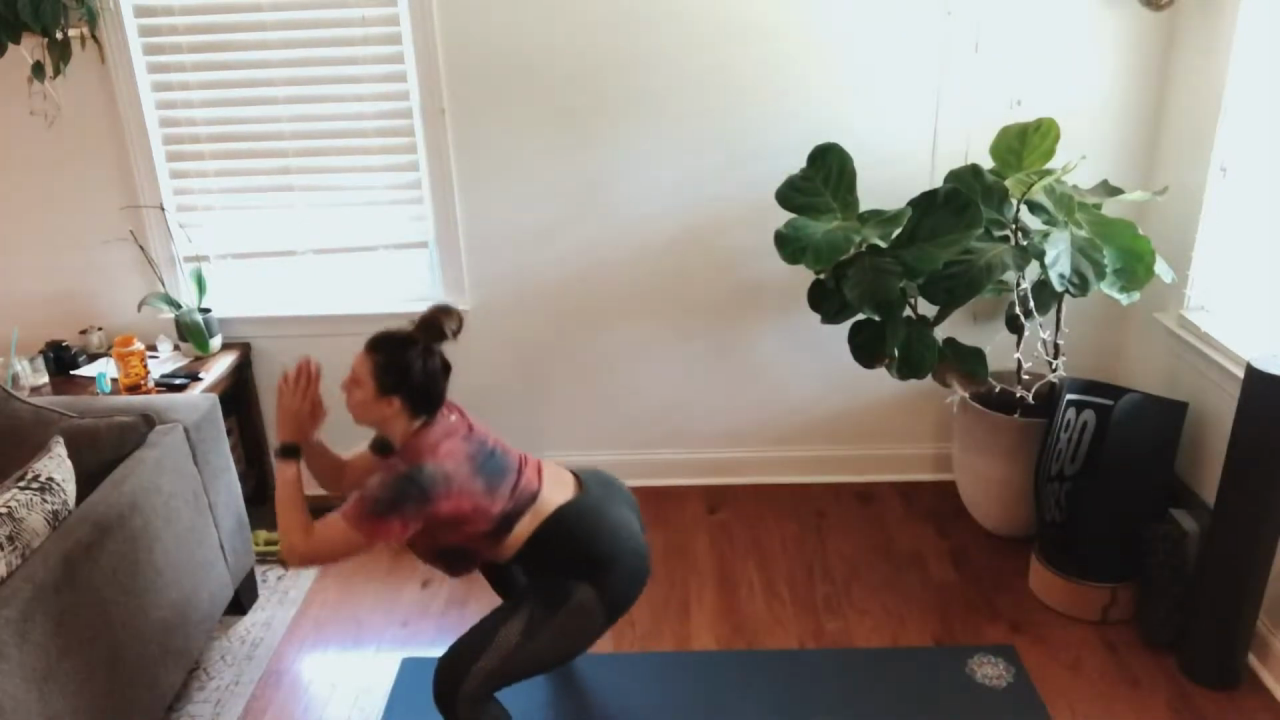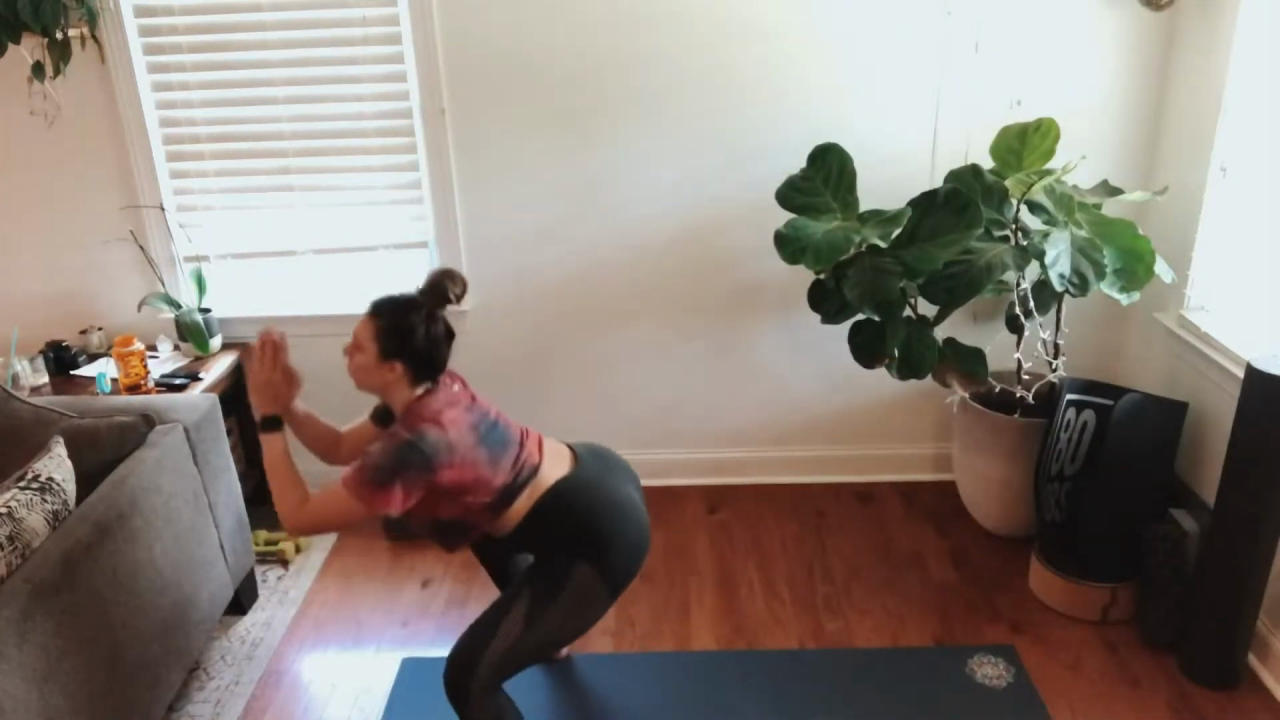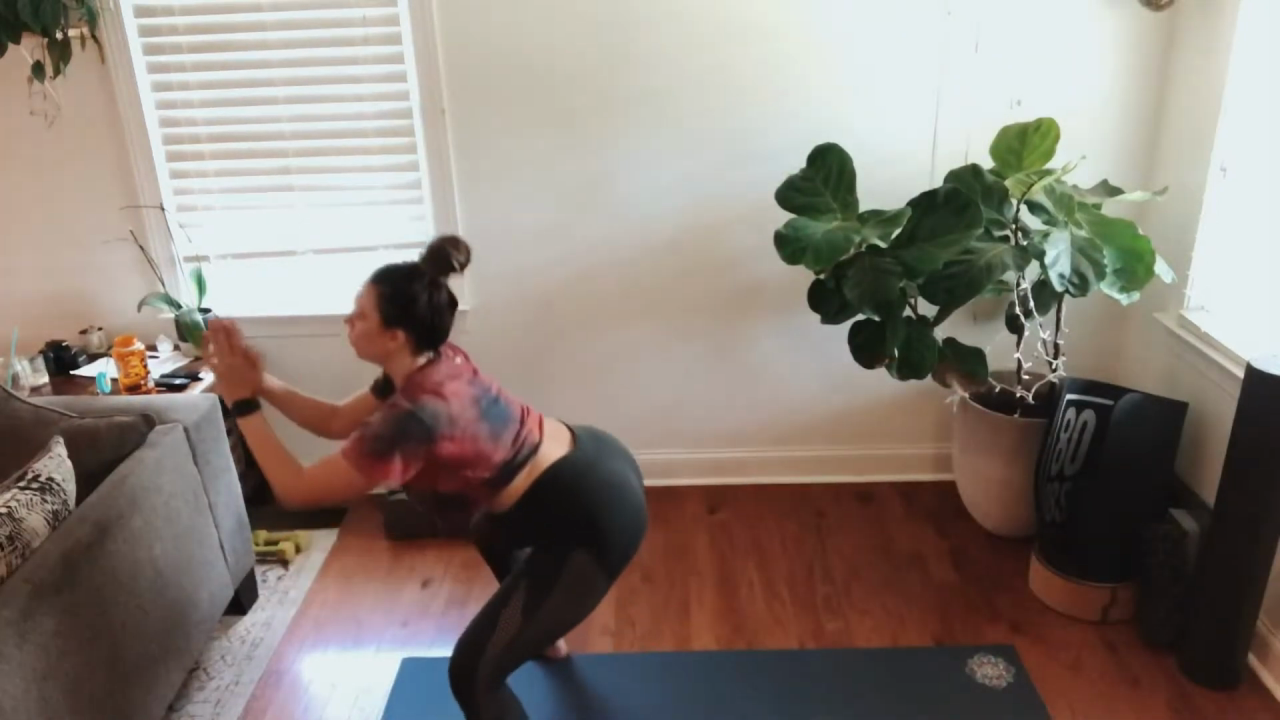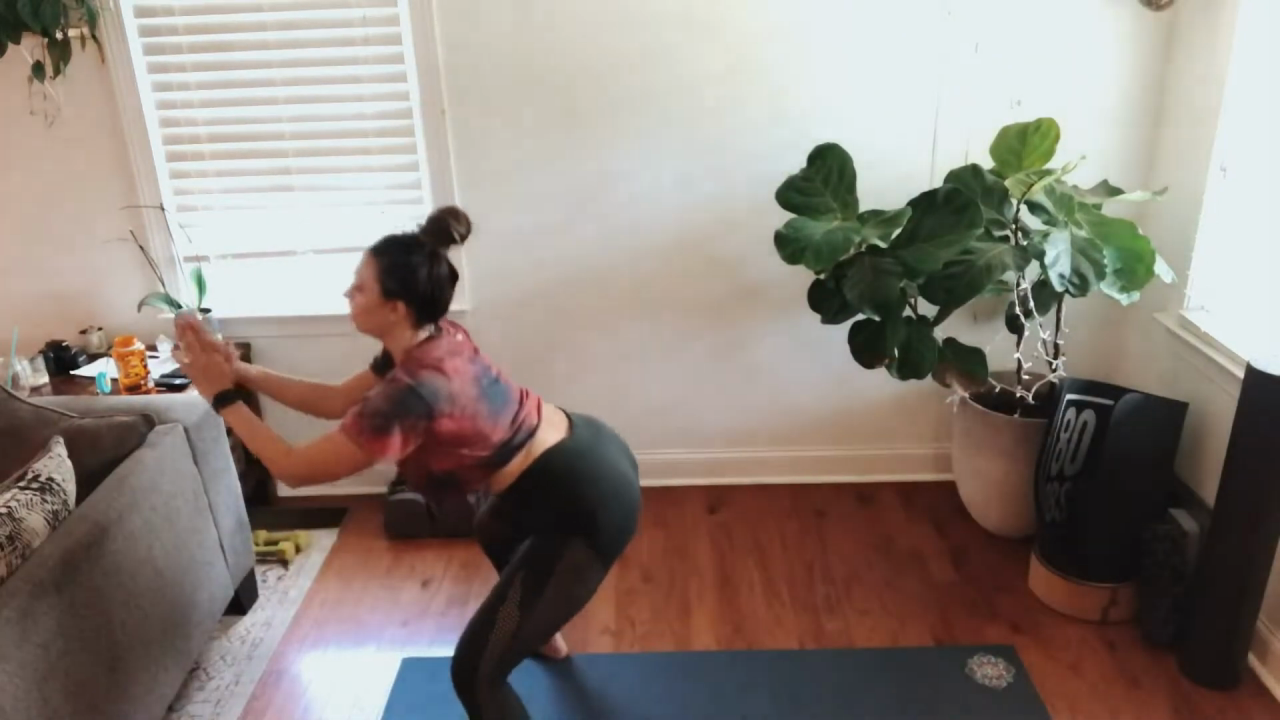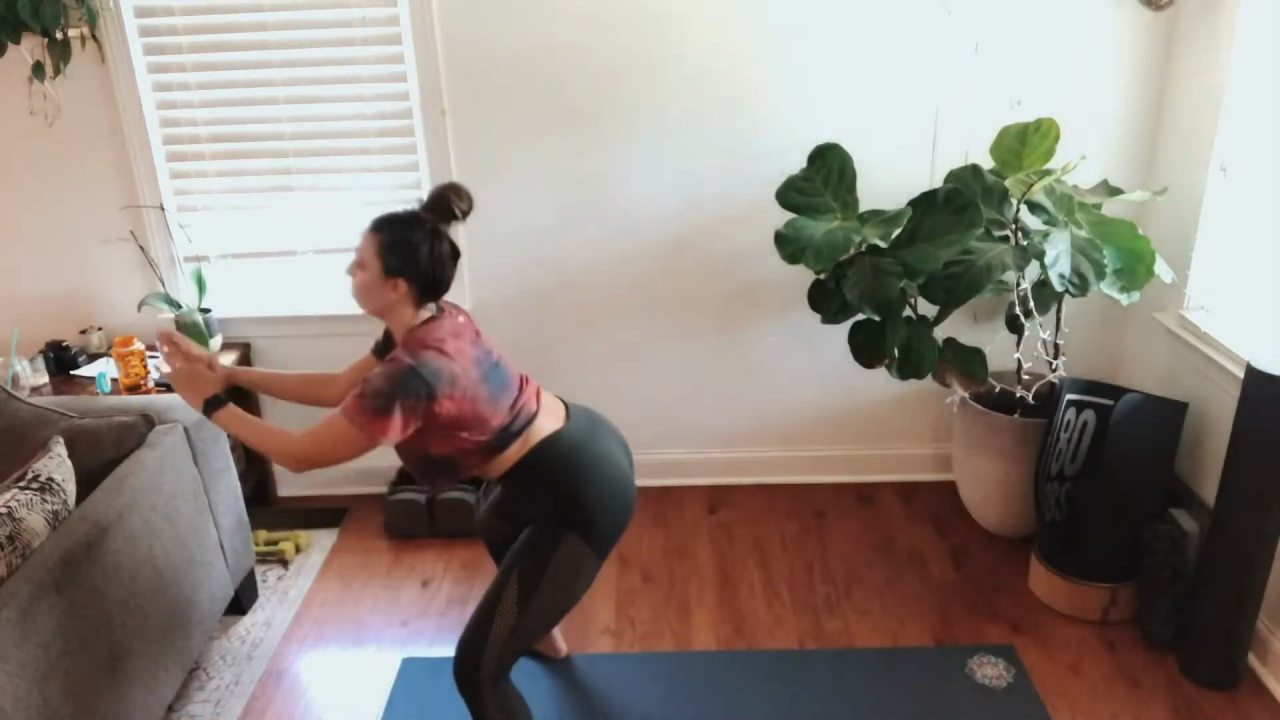
dt=0.2s
person 1, frame 1
left shoulder: (410, 479)
right shoulder: (434, 421)
left elbow: (299, 549)
right elbow: (342, 478)
left wrist: (287, 447)
right wrist: (305, 435)
left hip: (601, 564)
right hip: (602, 499)
left knee: (457, 686)
right ankle: (545, 634)
person 1, frame 2
left shoulder: (412, 447)
right shoulder: (435, 390)
left elbow: (298, 516)
right elbow: (339, 447)
left wrist: (268, 419)
right wrist: (287, 404)
left hip: (601, 537)
right hip: (600, 477)
left knee: (468, 678)
right knee: (487, 535)
right ankle: (545, 630)
person 1, frame 3
left shoulder: (413, 419)
right shoulder: (435, 363)
left elbow: (297, 489)
right elbow: (337, 420)
left wrist: (243, 405)
right wrist: (261, 382)
left hip: (595, 518)
right hip: (596, 461)
left knee: (473, 673)
right knee: (491, 535)
right ankle: (543, 629)
person 1, frame 4
left shoulder: (411, 393)
right shoulder: (435, 340)
left elbow: (295, 468)
right elbow: (336, 400)
left wrist: (223, 398)
right wrist: (240, 370)
left hip: (590, 505)
right hip: (591, 453)
left knee: (475, 671)
right knee: (494, 530)
right ankle: (542, 631)
person 1, frame 5
left shoulder: (411, 374)
right shoulder: (433, 322)
left elbow: (300, 453)
right elbow: (340, 387)
left wrist: (212, 404)
right wrist: (230, 373)
left hip: (585, 496)
right hip: (588, 447)
left knee: (477, 668)
right knee: (497, 528)
right ankle: (542, 632)
